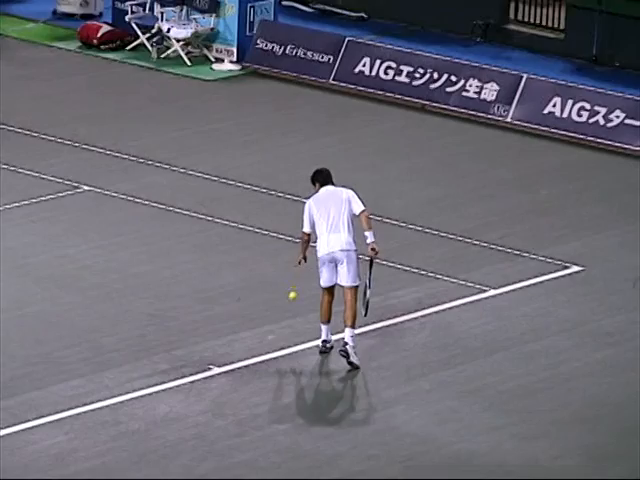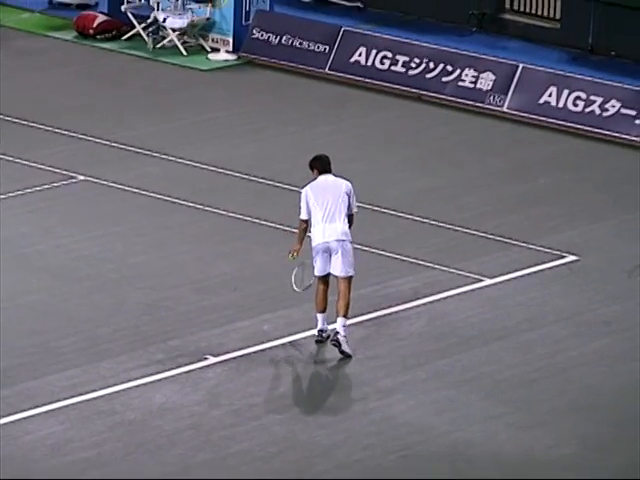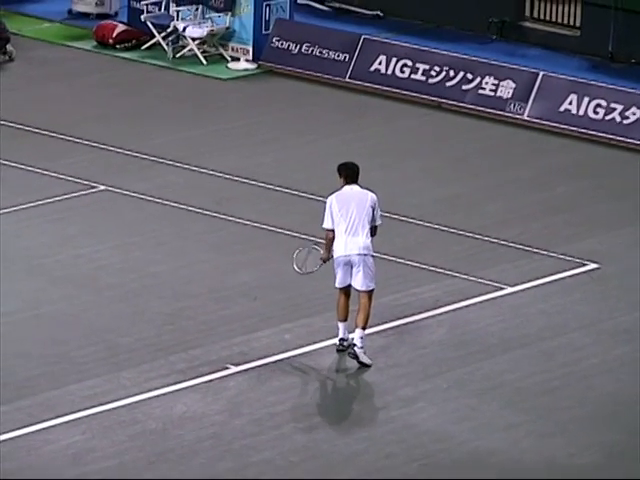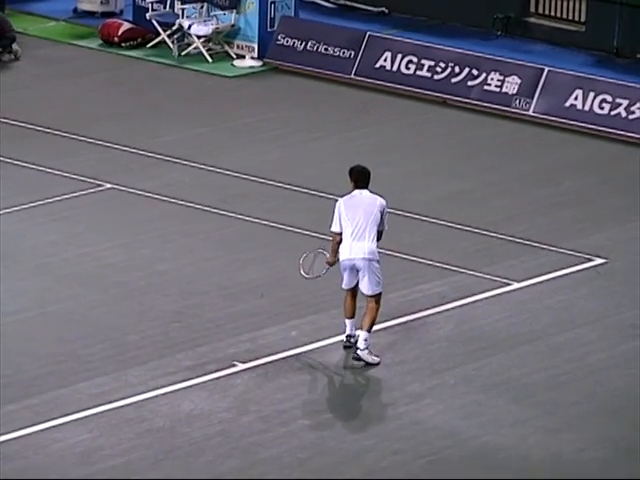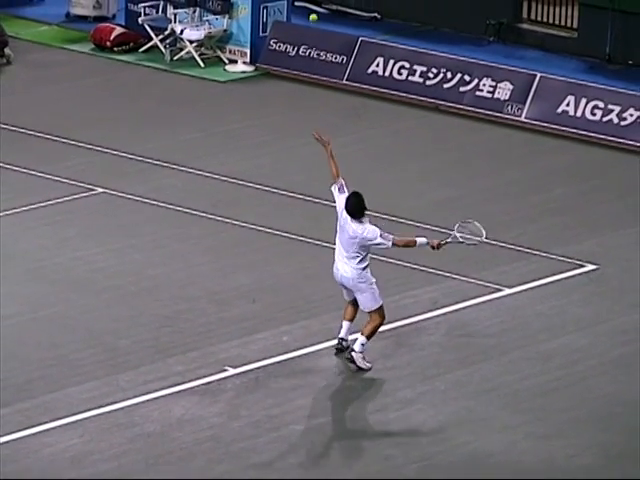
dt=1s
person 1, frame 1
left shoulder: (311, 202)
right shoulder: (346, 193)
left elbow: (306, 236)
right elbow: (364, 215)
left wrist: (302, 254)
right wrist: (371, 241)
left hip: (325, 251)
right hip: (346, 248)
left knee: (327, 294)
right knee: (350, 295)
left ankle: (325, 340)
right ankle: (348, 342)
person 1, frame 2
left shoulder: (308, 190)
right shoulder: (345, 185)
left elbow: (304, 224)
left wrist: (298, 244)
left hip: (319, 240)
right hip: (341, 238)
left knee: (322, 283)
right knee: (344, 285)
left ankle: (321, 329)
right ankle: (339, 332)
person 1, frame 3
left shoulder: (333, 199)
right shoulder: (370, 197)
left elbow: (330, 233)
right elbow: (373, 230)
left wrist: (327, 252)
left hip: (341, 252)
right hip: (362, 251)
left knee: (343, 293)
right knee: (365, 297)
left ankle: (342, 338)
right ankle: (357, 344)
person 1, frame 4
left shoulder: (342, 203)
right shoulder: (380, 202)
left elbow: (337, 237)
left wrist: (333, 256)
left hip: (346, 255)
right hip: (368, 255)
left knee: (350, 292)
right knee: (373, 301)
left ankle: (350, 336)
right ankle: (362, 346)
person 1, frame 5
left shoulder: (343, 208)
right shoulder: (366, 232)
left elbow: (336, 177)
right elbow: (398, 241)
left wrist: (328, 150)
right wrist: (427, 242)
left hip: (339, 271)
right hip: (356, 276)
left knee: (353, 302)
right knee: (377, 317)
left ankle: (342, 338)
right ankle: (357, 349)
